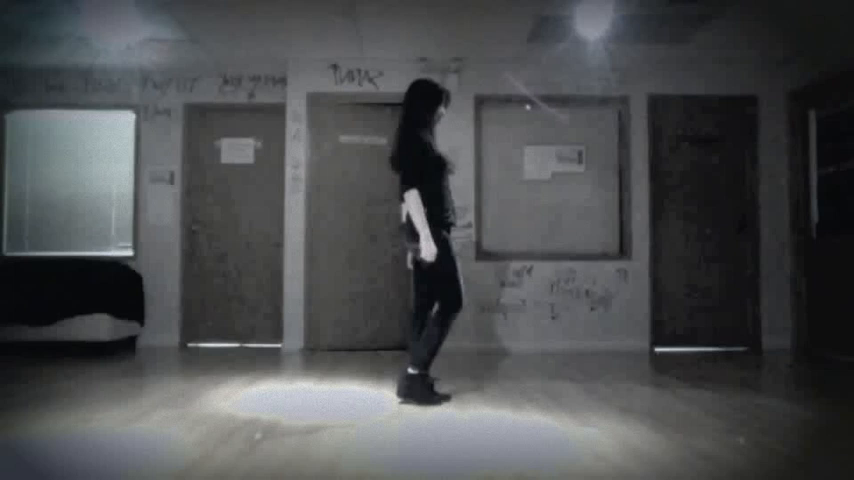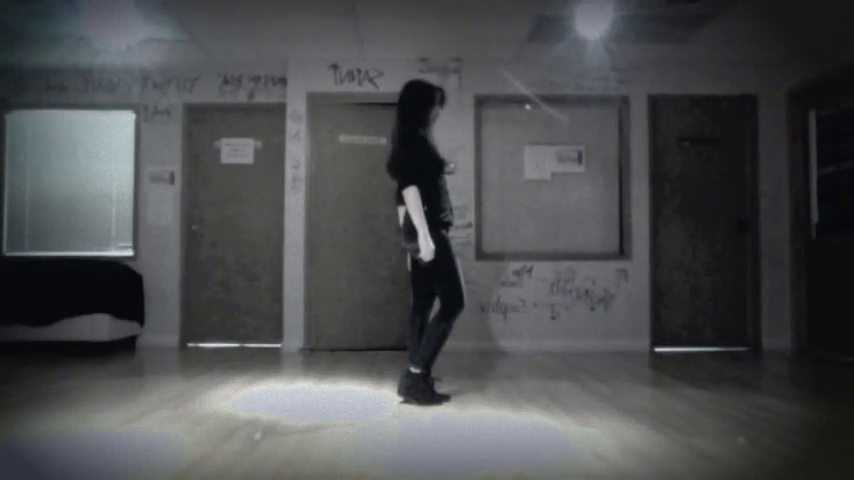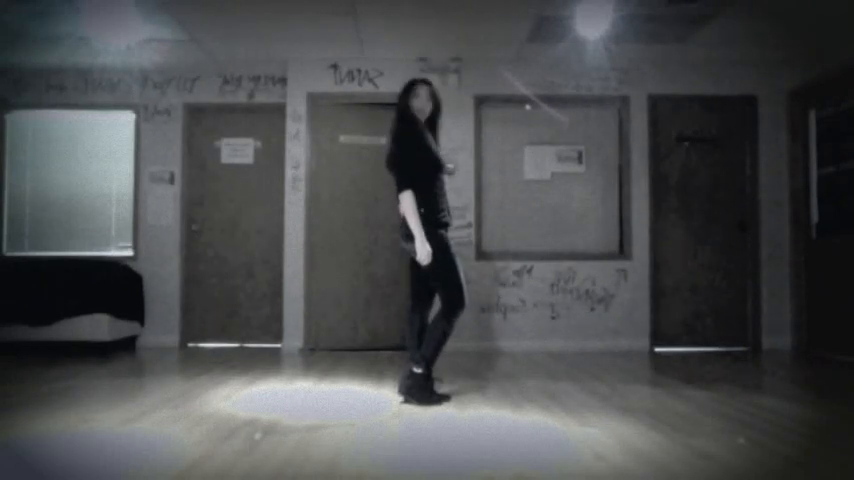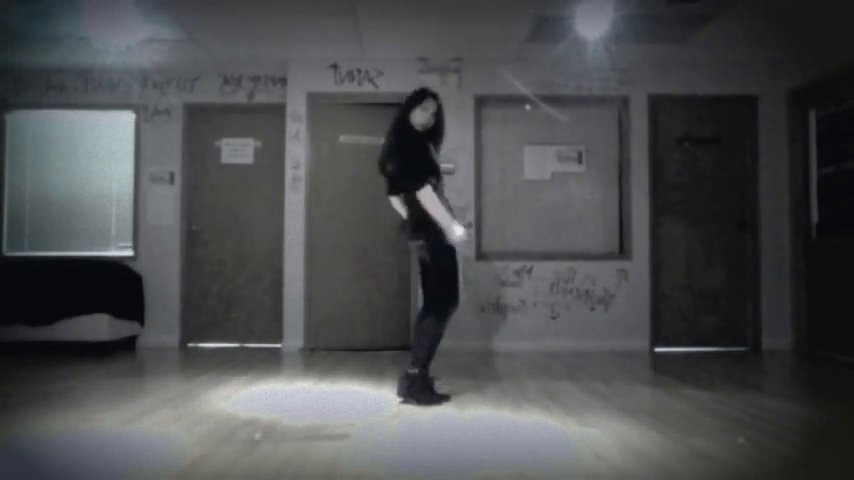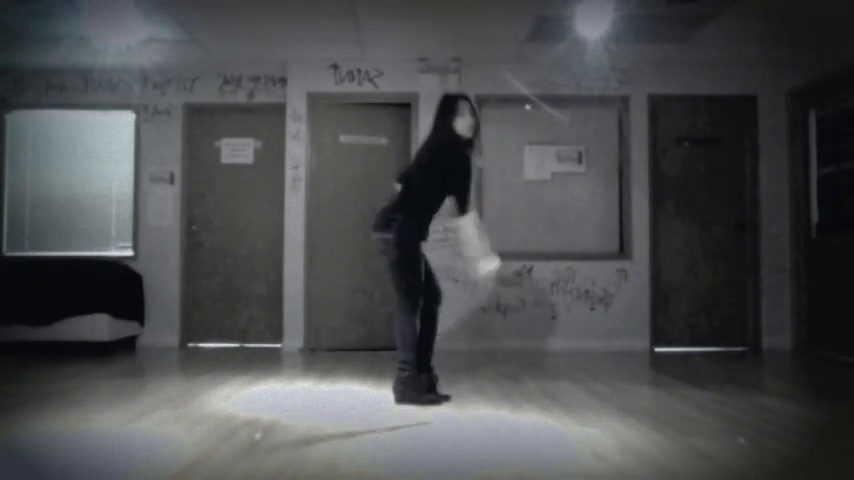
dt=1s
person 1, frame 1
left shoulder: (417, 141)
right shoulder: (416, 140)
right elbow: (410, 190)
left wrist: (414, 240)
right wrist: (426, 236)
left hip: (427, 232)
right hip: (431, 232)
left knee: (425, 305)
right knee: (450, 303)
left ankle: (416, 379)
right ankle: (413, 376)
person 1, frame 2
left shoulder: (411, 142)
right shoulder: (415, 139)
left elbow: (403, 194)
right elbow: (409, 187)
left wrist: (412, 238)
right wrist: (424, 234)
left hip: (424, 230)
right hip: (428, 229)
left knee: (423, 305)
right knee: (452, 302)
left ankle: (416, 379)
right ankle: (416, 376)
person 1, frame 3
left shoulder: (421, 138)
right shoulder: (407, 137)
right elbow: (405, 190)
right wrist: (420, 237)
left hip: (428, 230)
right hip: (425, 230)
left knee: (421, 305)
right knee: (454, 302)
left ankle: (416, 379)
right ankle: (416, 376)
person 1, frame 4
left shoulder: (406, 142)
right shoulder: (408, 140)
left elbow: (394, 192)
right elbow: (422, 186)
right wrist: (450, 224)
left hip: (421, 230)
right hip: (431, 230)
left knee: (433, 302)
right knee: (445, 300)
left ankle: (416, 380)
right ankle: (413, 377)
person 1, frame 5
left shoulder: (440, 148)
right shoulder: (455, 150)
left elbow: (405, 182)
right elbow: (462, 207)
left hip: (400, 227)
right hip: (401, 229)
left knee: (431, 297)
right knee: (412, 303)
left ankle: (422, 377)
right ankle: (407, 383)
